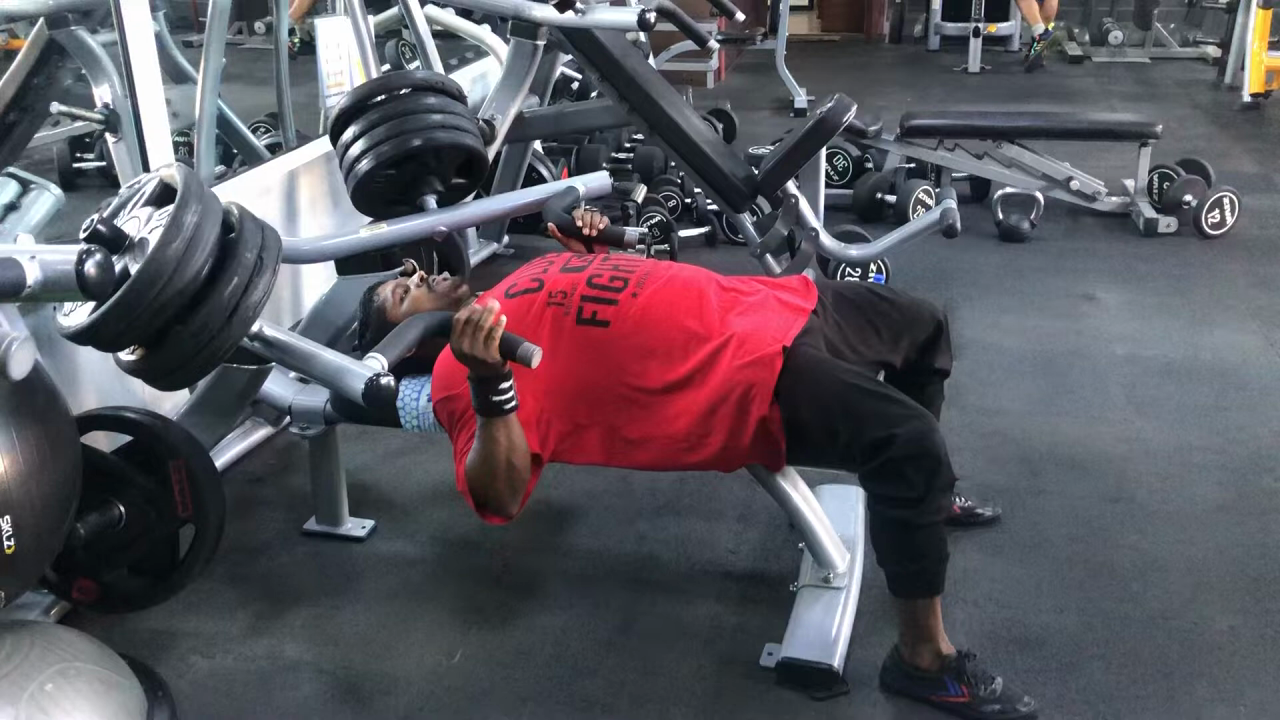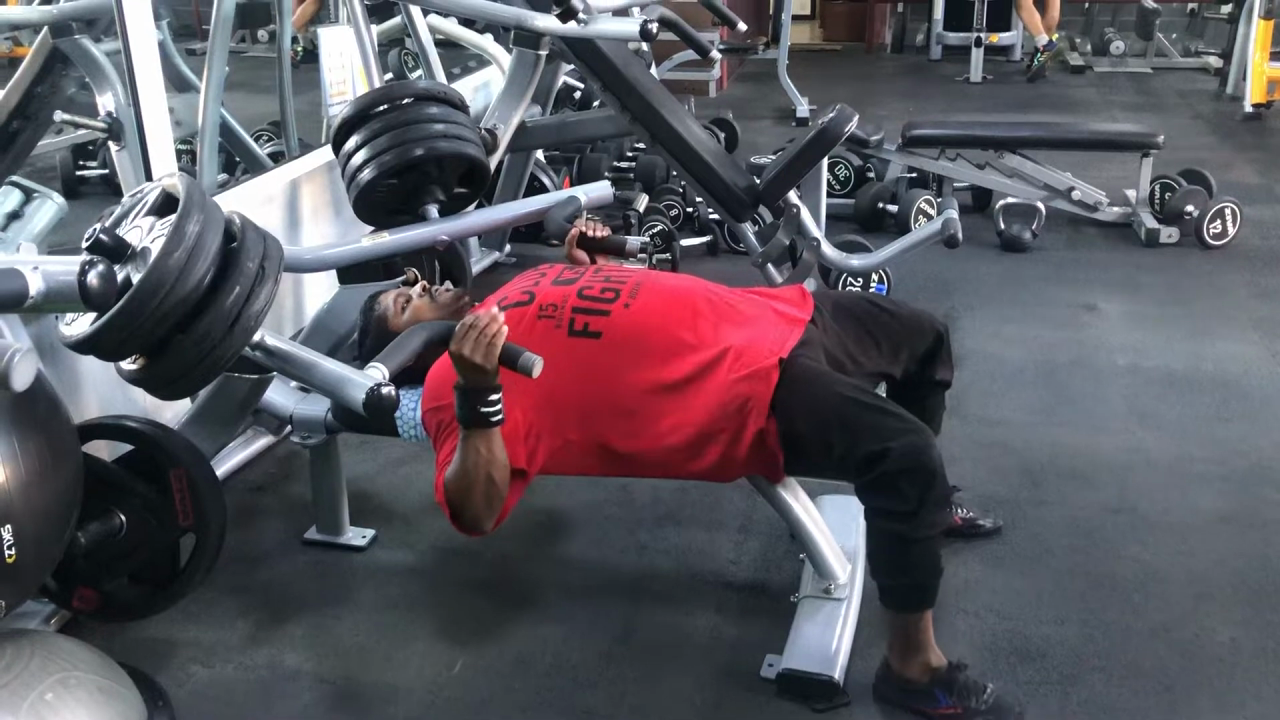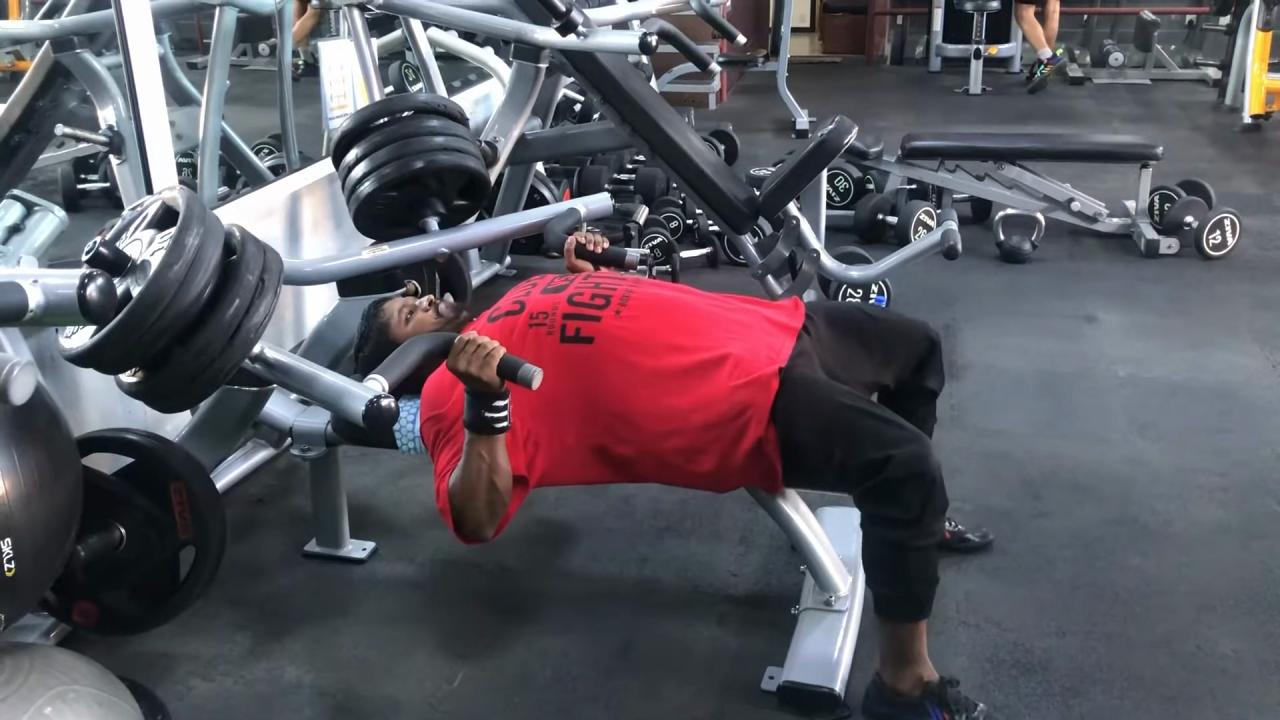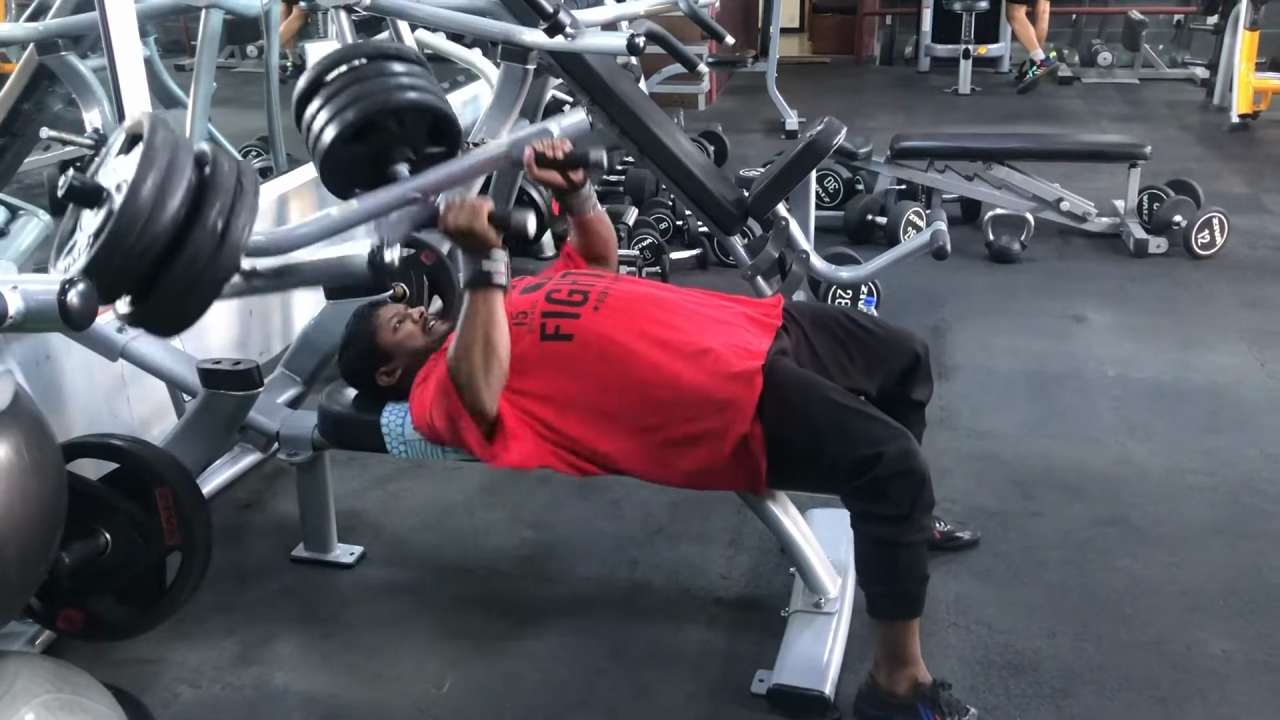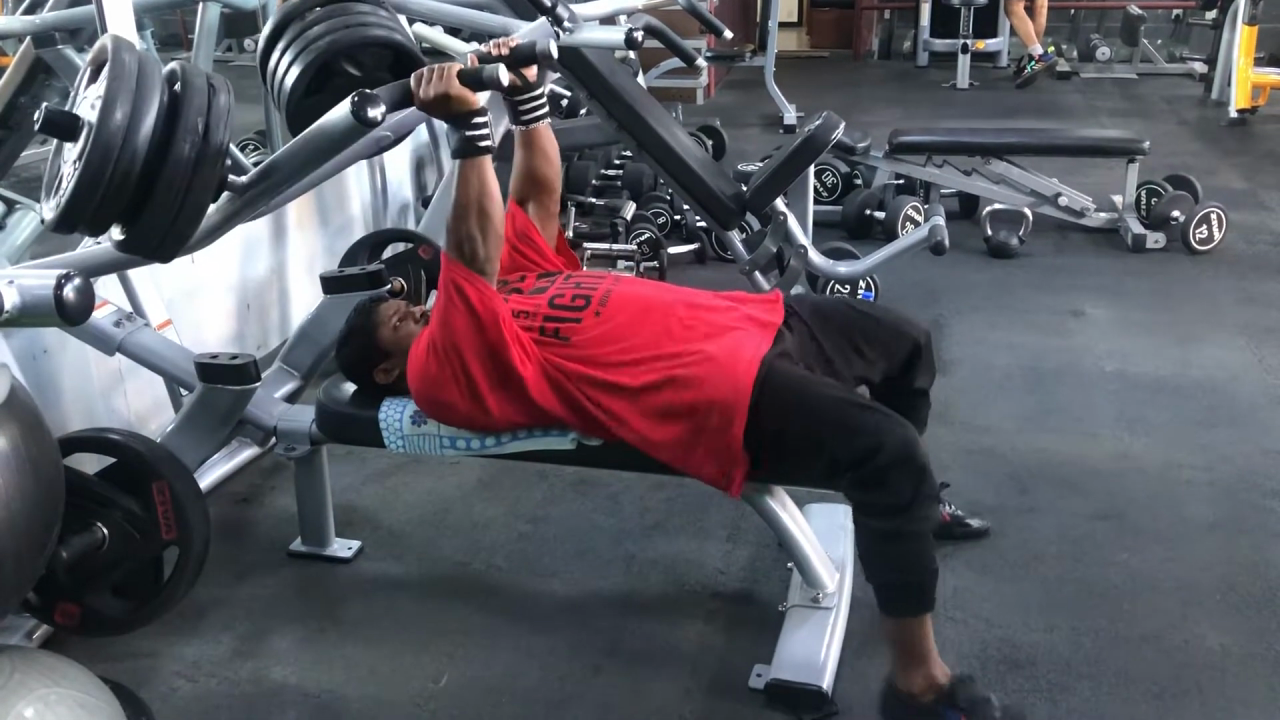
dt=0.7s
person 1, frame 1
left shoulder: (516, 289)
right shoulder: (459, 368)
right elbow: (500, 497)
left wrist: (593, 245)
right wrist: (489, 380)
right hip: (748, 379)
left knee: (921, 326)
right knee: (912, 442)
left ankle: (917, 495)
right ankle: (925, 657)
person 1, frame 2
left shoulder: (511, 300)
right shoulder: (454, 376)
right elbow: (477, 511)
left wrist: (595, 262)
right wrist: (477, 390)
right hip: (746, 390)
left knee: (923, 337)
right knee: (906, 454)
left ankle: (920, 509)
right ankle: (914, 666)
person 1, frame 3
left shoulder: (511, 314)
right shoulder: (449, 391)
right elbow: (477, 521)
left wrist: (592, 265)
right wrist: (485, 402)
right hip: (740, 402)
left knee: (916, 347)
right knee: (906, 465)
left ankle: (909, 523)
person 1, frame 4
left shoulder: (504, 302)
right shoulder: (439, 387)
left elbow: (602, 259)
right elbow: (482, 404)
left wrist: (572, 188)
right wrist: (481, 262)
right hip: (727, 398)
left knee: (904, 358)
right knee: (893, 462)
left ankle: (900, 523)
person 1, frame 5
left shoulder: (503, 288)
right shoulder: (444, 370)
left elbow: (538, 192)
right elbow: (471, 252)
left wrist: (524, 93)
right wrist: (468, 126)
right hip: (716, 392)
left knee: (905, 344)
right knee: (887, 452)
left ankle: (911, 507)
